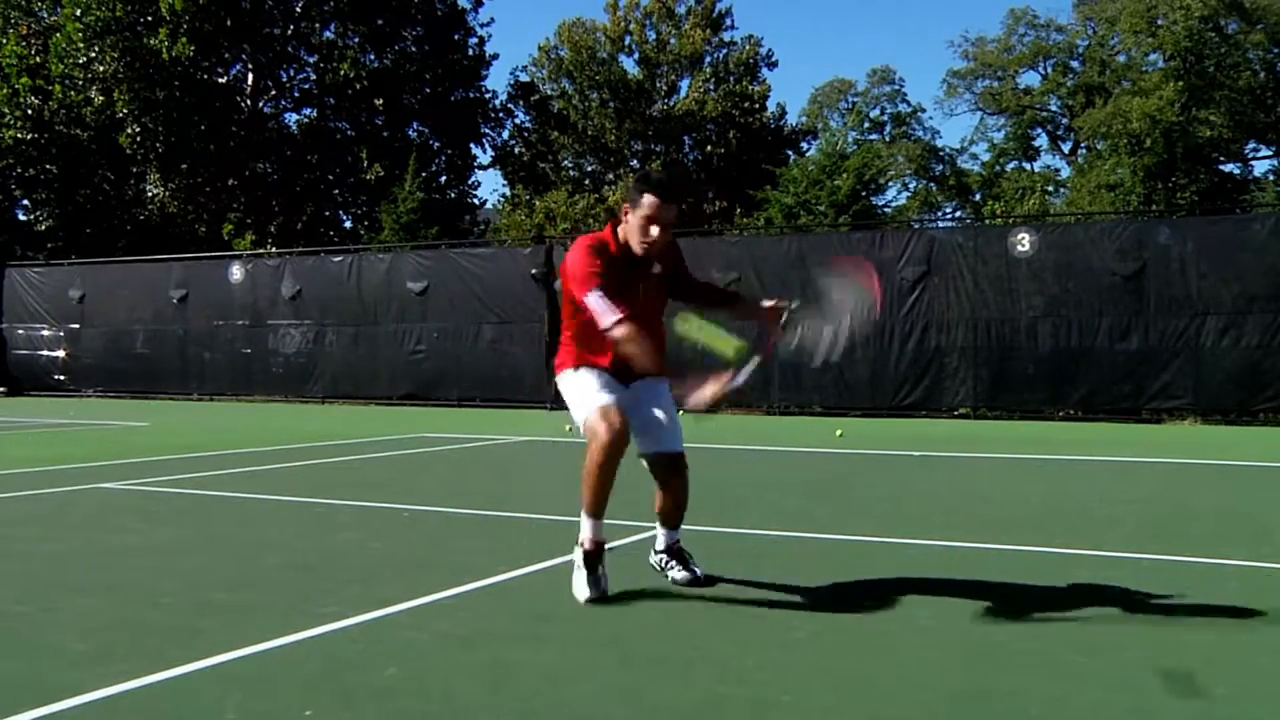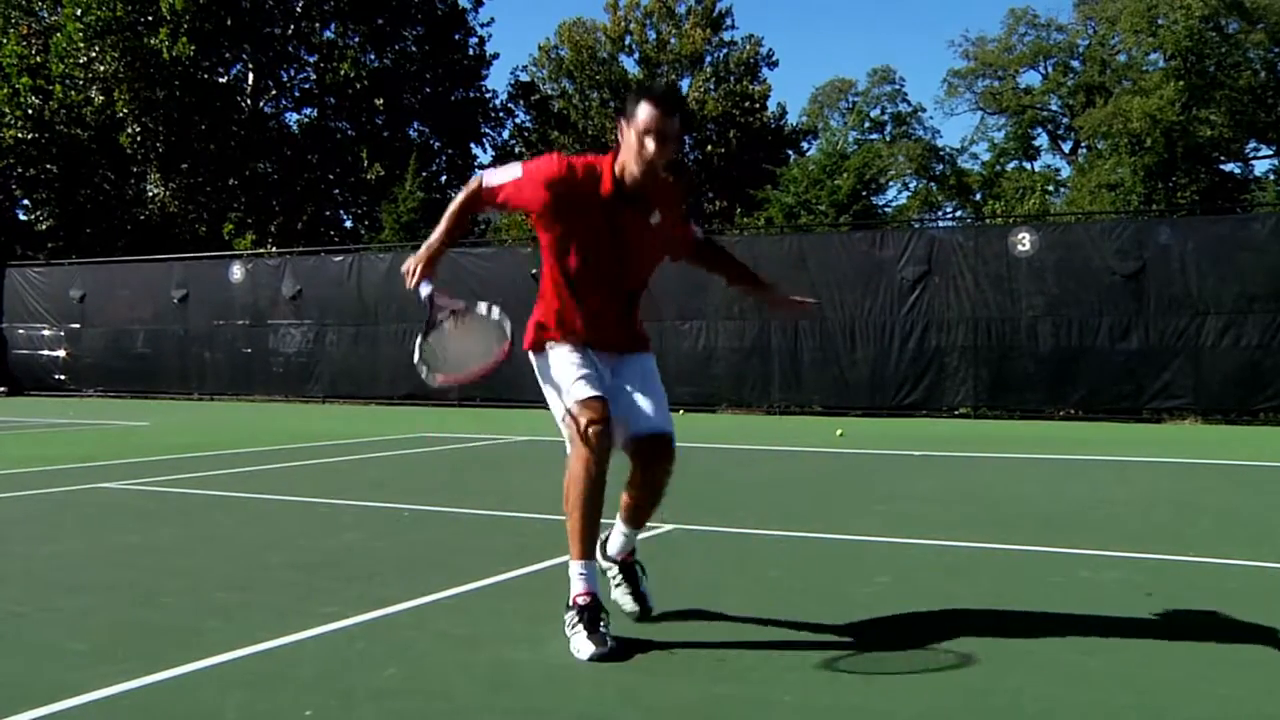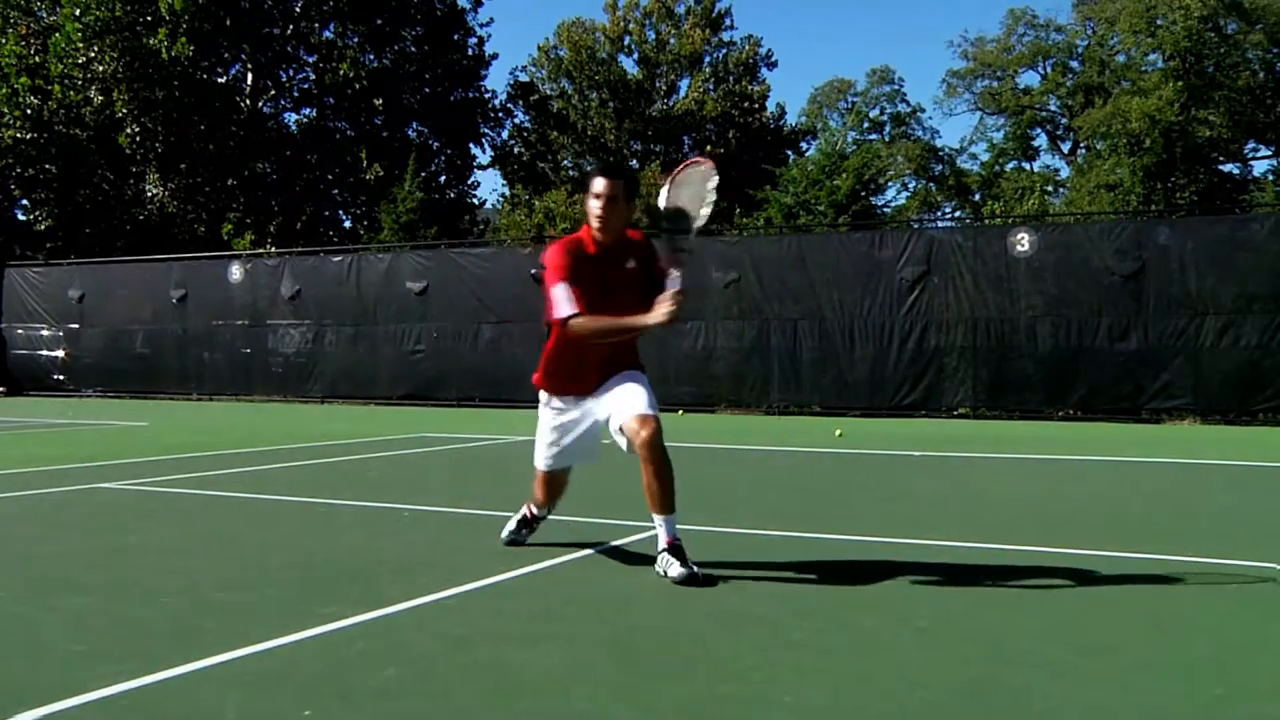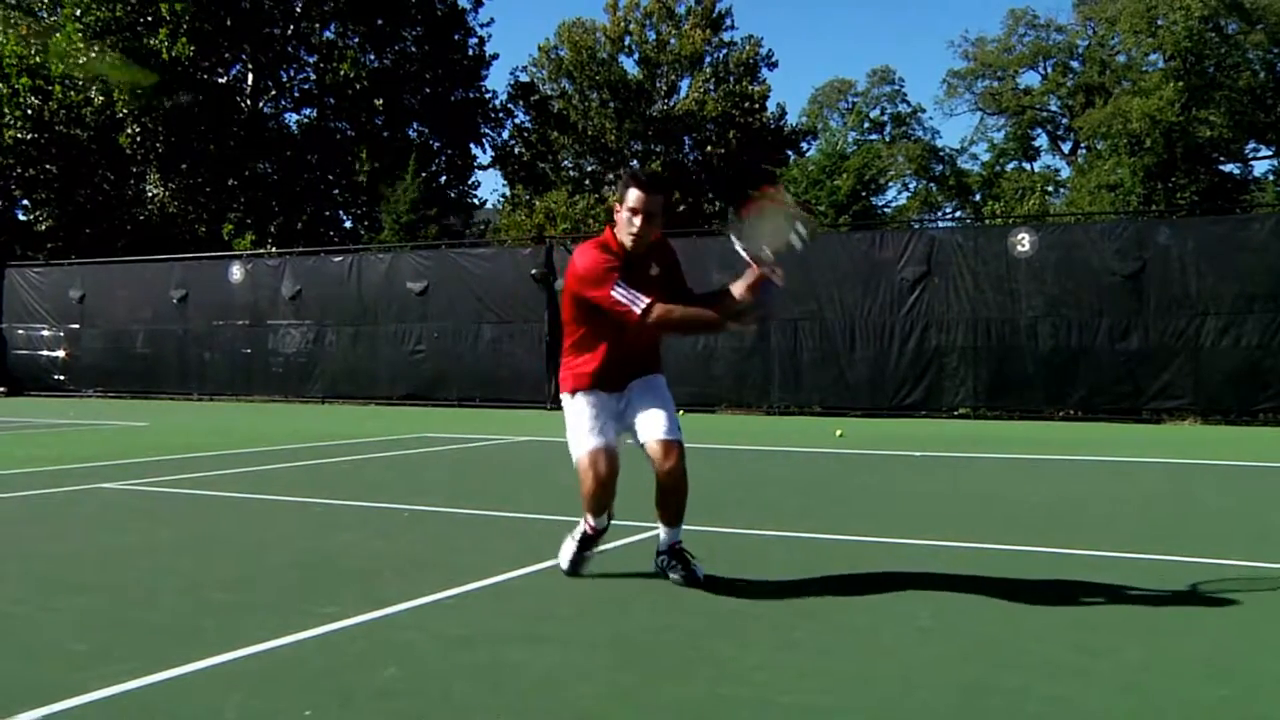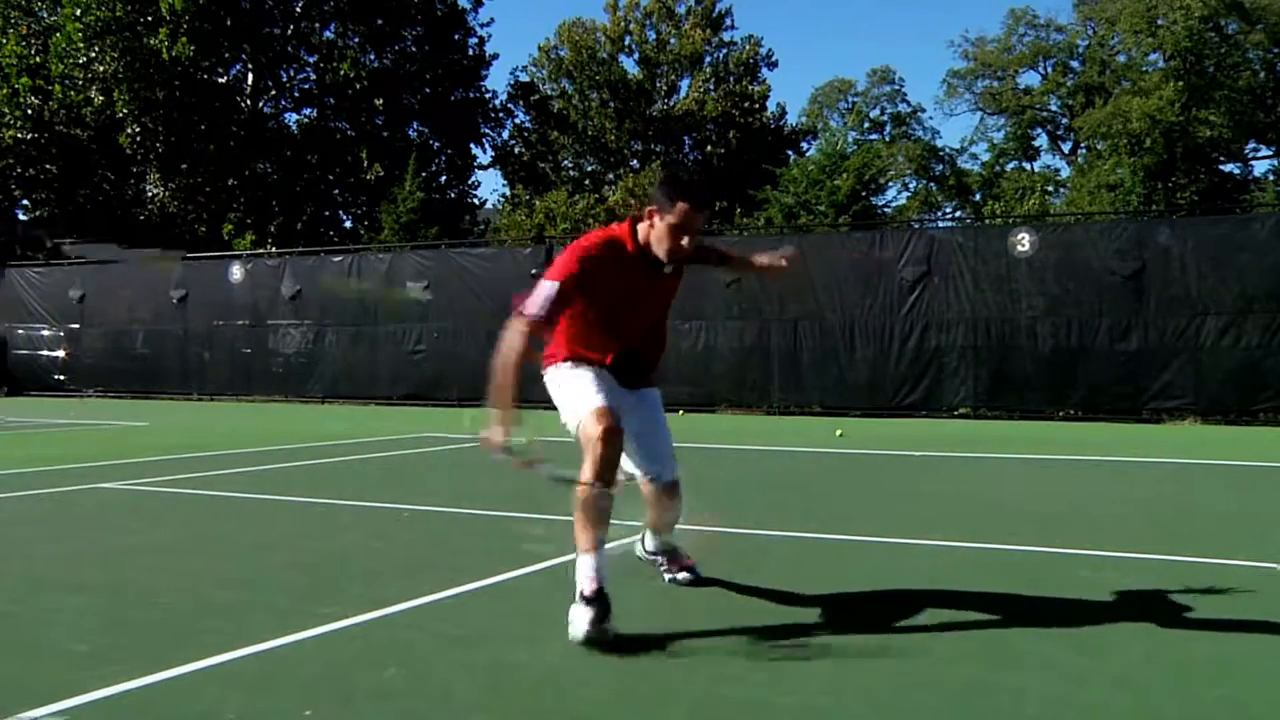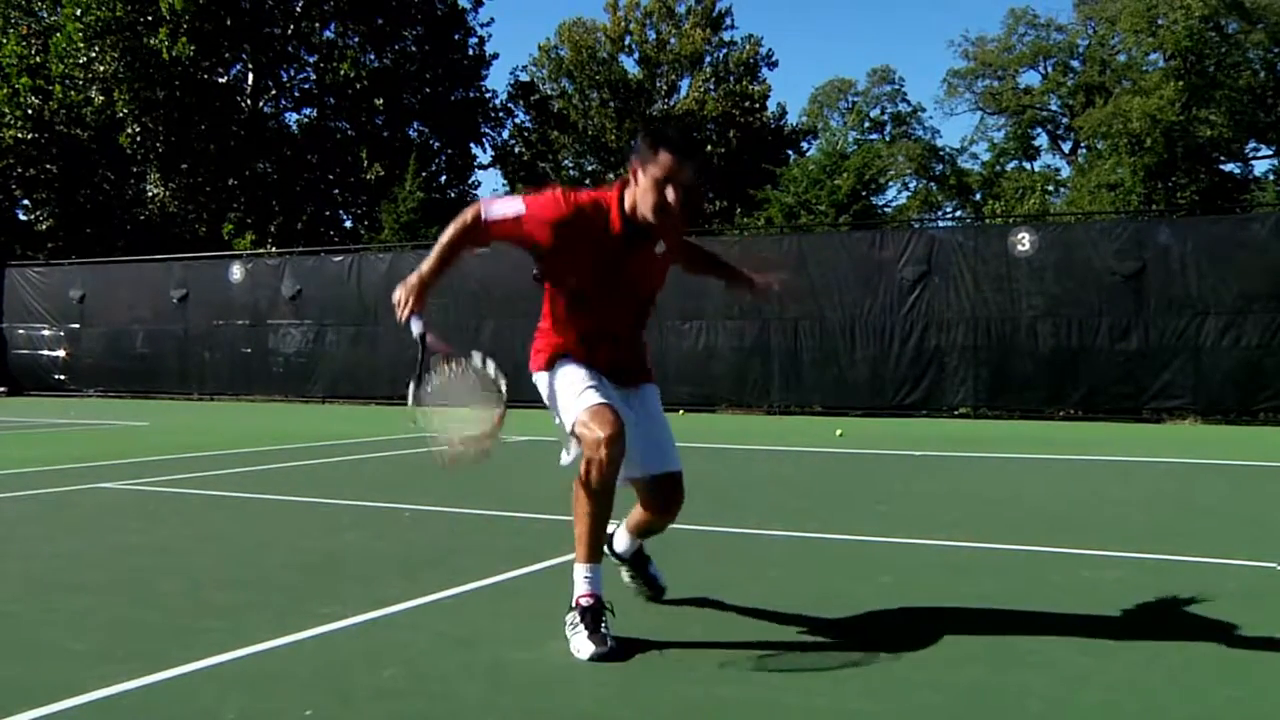
dt=0.4s
person 1, frame 1
left shoulder: (664, 252)
right shoulder: (587, 258)
left elbow: (696, 290)
right elbow: (624, 334)
left wrist: (753, 308)
right wrist: (688, 389)
left hip: (641, 374)
right hip: (588, 369)
left knee: (671, 467)
right knee: (610, 428)
left ankle: (666, 548)
right ankle: (589, 546)
person 1, frame 2
left shoulder: (667, 203)
right shoulder: (560, 176)
left elbow: (703, 251)
right elbow: (477, 190)
left wrist: (766, 292)
right wrist: (431, 250)
left hip: (625, 350)
right hip: (561, 342)
left knee: (657, 455)
right knee: (594, 433)
left ankle: (620, 546)
right ankle: (581, 598)
person 1, frame 3
left shoulder: (641, 248)
right shoulder: (561, 255)
left elbow: (661, 301)
right elbow: (575, 327)
left wrist: (672, 286)
right wrist: (646, 321)
left hip: (619, 374)
right hip: (564, 386)
left knee: (647, 431)
right knee: (547, 491)
left ankle: (668, 545)
right ankle: (533, 510)
person 1, frame 4
left shoulder: (660, 252)
right shoulder: (592, 260)
left elbow: (683, 300)
right elbow: (655, 316)
left wrist: (732, 293)
right wrist: (728, 315)
left hip: (640, 376)
right hip: (589, 382)
left knee: (669, 456)
right knee: (599, 471)
left ankle: (669, 547)
right ankle: (592, 526)
person 1, frame 5
left shoulder: (682, 246)
right shoulder: (593, 254)
right elbow: (524, 322)
left wrist: (751, 261)
right wrist: (503, 407)
left hip: (636, 379)
right hip: (577, 365)
left knee: (663, 498)
right knee: (603, 435)
left ankle: (657, 544)
right ankle: (589, 592)
person 1, frame 6
left shoulder: (666, 227)
right shoulder: (568, 212)
right elbow: (473, 218)
left wrist: (743, 280)
right wrist: (421, 280)
left hip: (630, 373)
right hip: (567, 362)
left knee: (666, 495)
right knee: (606, 434)
left ankle: (626, 542)
right ankle: (584, 602)
